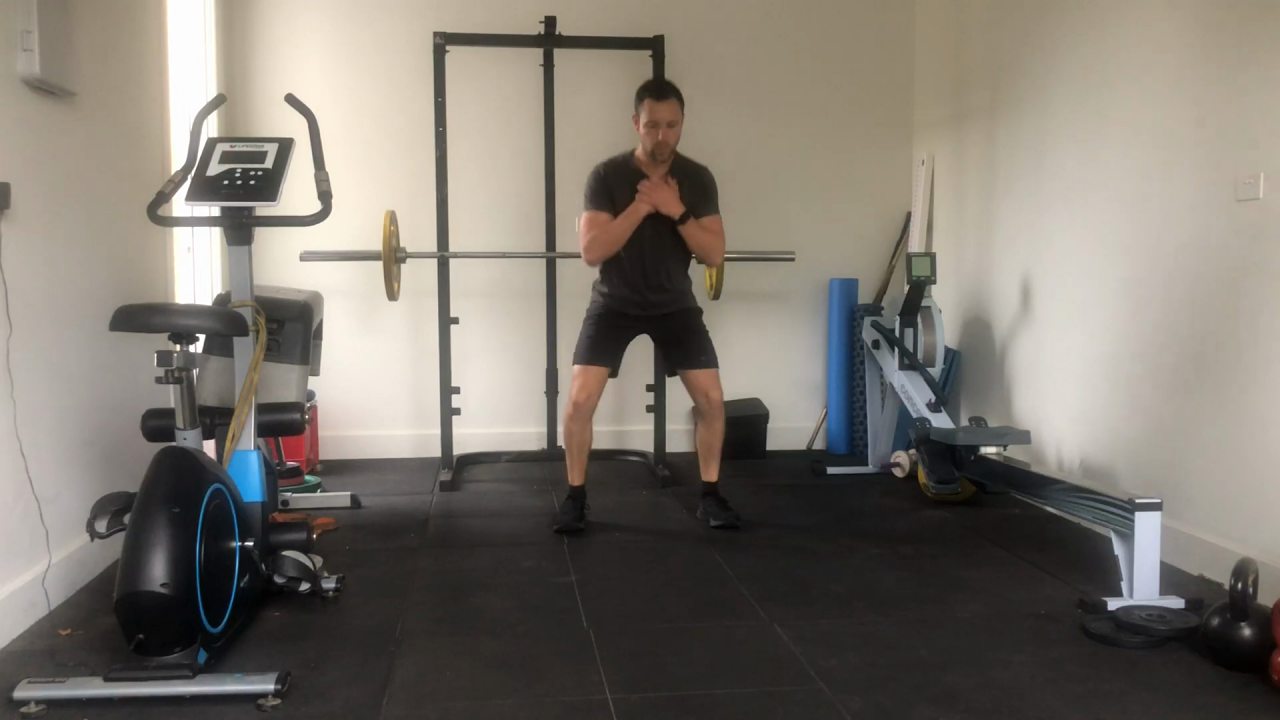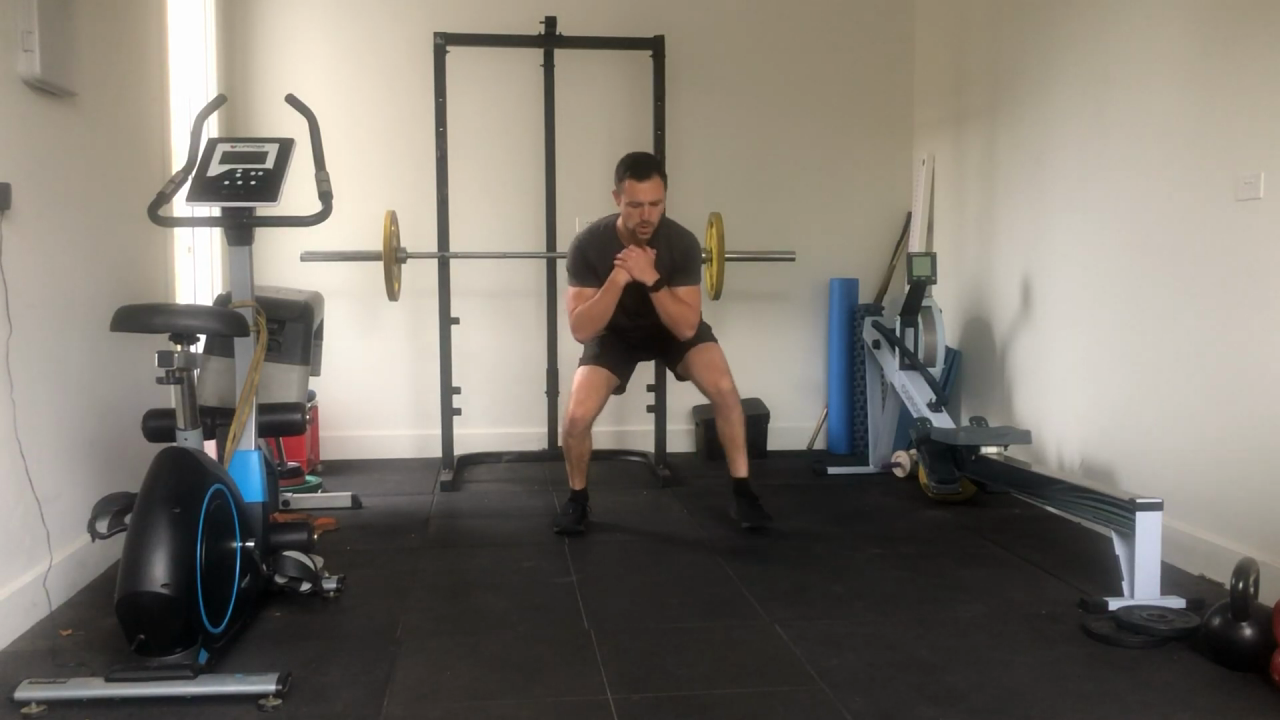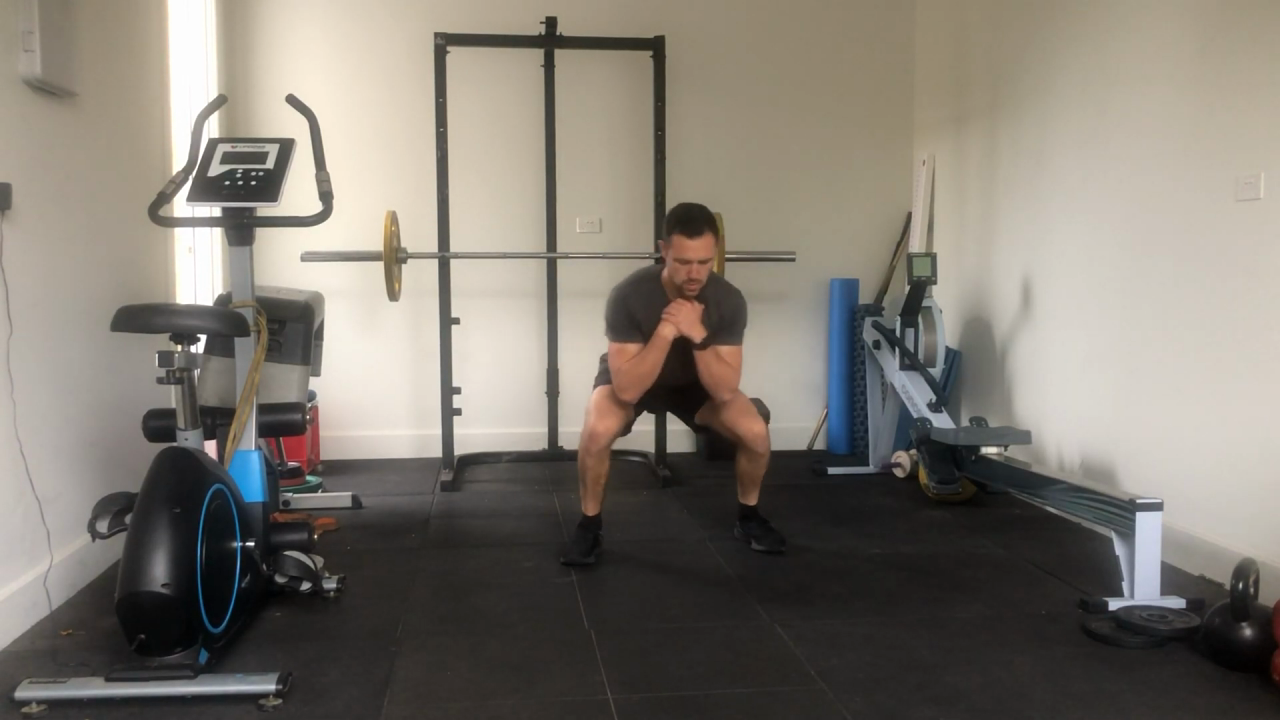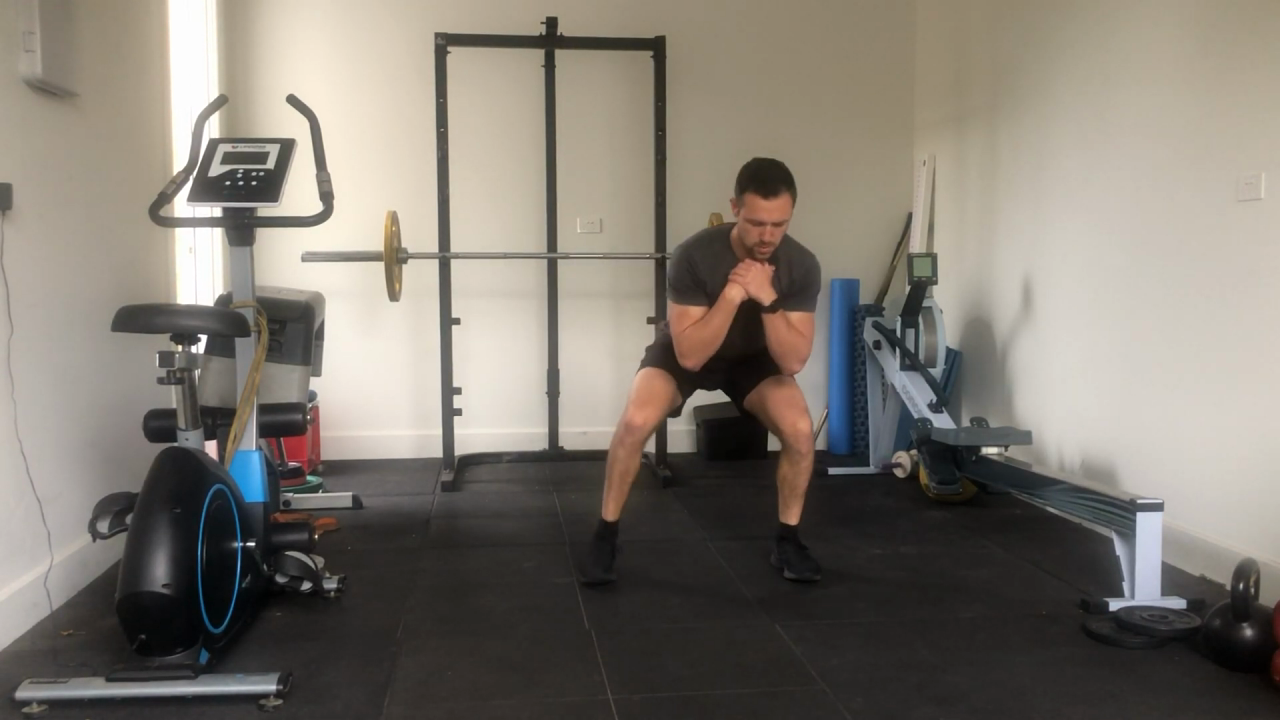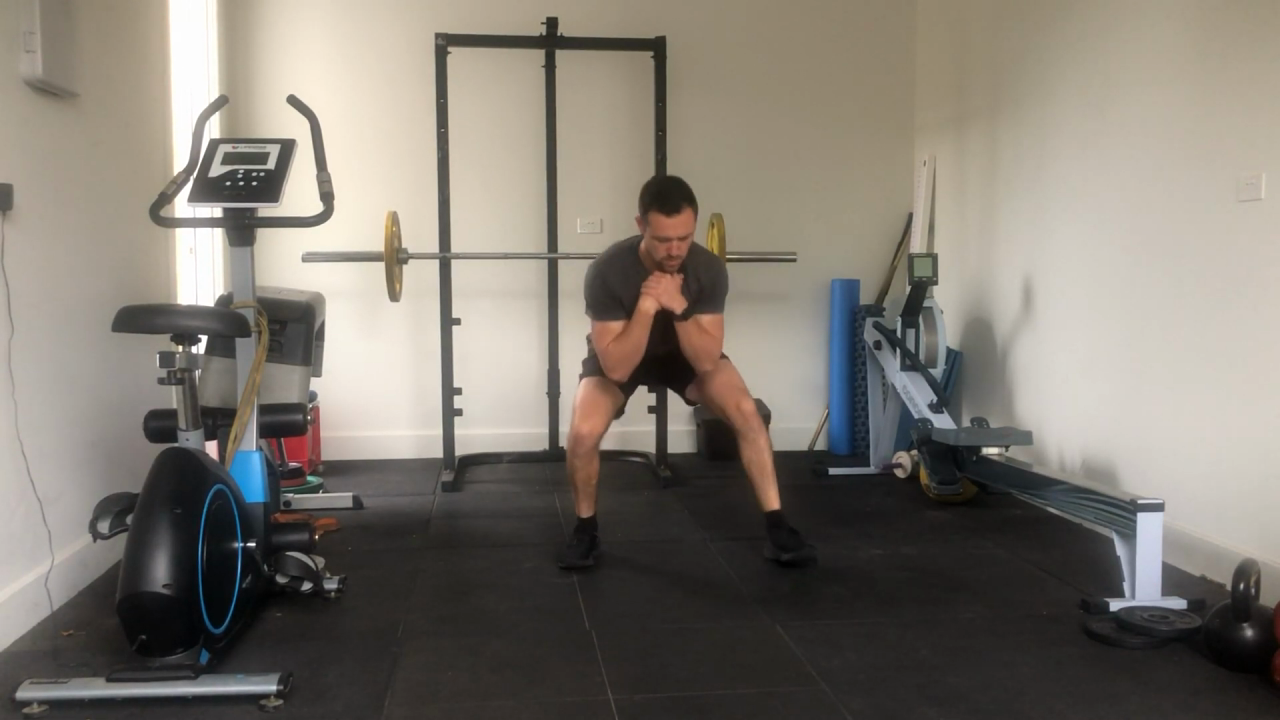
dt=1s
person 1, frame 1
left shoulder: (698, 178)
right shoulder: (607, 175)
left elbow: (714, 255)
right elbow: (591, 251)
left wrist: (677, 212)
right wrist: (640, 205)
left hip: (675, 305)
right hip: (615, 302)
left knee: (710, 397)
right knee: (580, 399)
left ankle: (710, 495)
right ankle: (575, 496)
person 1, frame 2
left shoulder: (682, 242)
right shoulder: (588, 245)
left elbow: (687, 328)
right elbow: (581, 331)
left wrist: (652, 280)
right wrist: (617, 277)
left hip: (672, 326)
right hip: (617, 331)
left knee: (723, 389)
right knee: (577, 415)
left ankle: (741, 490)
right ankle: (577, 499)
person 1, frame 3
left shoulder: (728, 301)
right shoulder: (629, 296)
left elbow: (725, 392)
right elbow: (628, 391)
left wrist: (698, 335)
right wrist: (663, 333)
left hip: (693, 380)
right hip: (631, 377)
left knee: (755, 434)
right knee: (598, 431)
left ankle: (748, 516)
right ankle: (590, 526)
person 1, frame 4
left shoulder: (801, 266)
right shoulder: (695, 255)
left elbow: (793, 362)
right elbow: (689, 355)
left wrist: (768, 299)
right wrist: (731, 295)
left hip: (752, 355)
right hip: (683, 350)
left knee: (799, 432)
right knee: (636, 422)
left ankle: (787, 539)
right ankle: (606, 534)
person 1, frame 5
left shoulder: (709, 269)
right shoulder: (607, 271)
left elbow: (706, 362)
right elbow: (616, 367)
left wrist: (681, 306)
right wrist: (646, 307)
left hip: (685, 349)
right hip: (619, 354)
left knee: (745, 411)
right knee: (583, 432)
left ankle: (776, 524)
right ankle: (586, 527)
